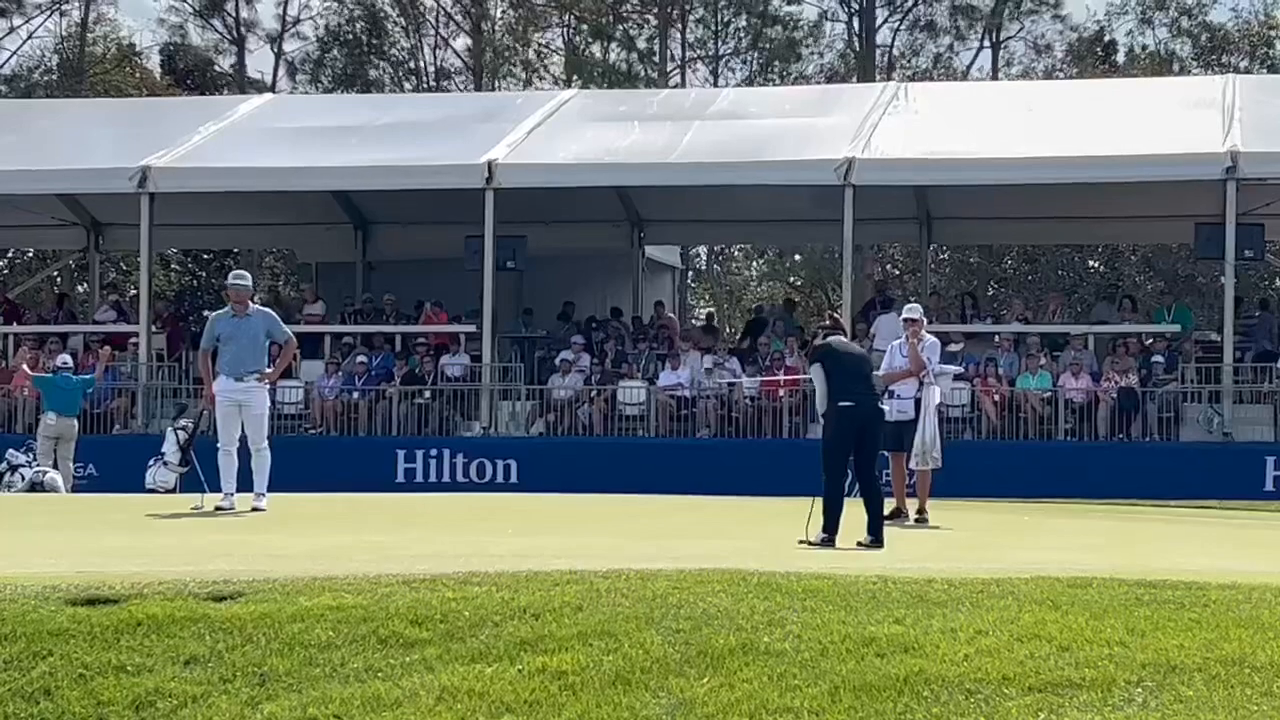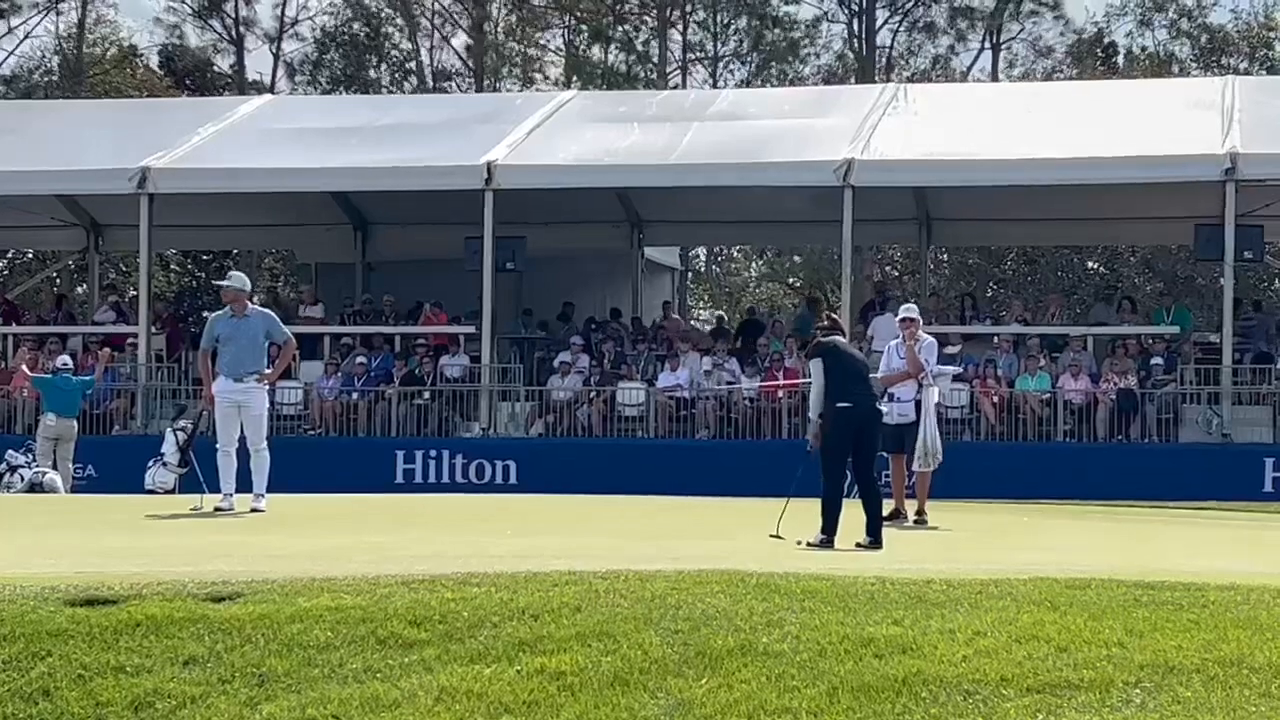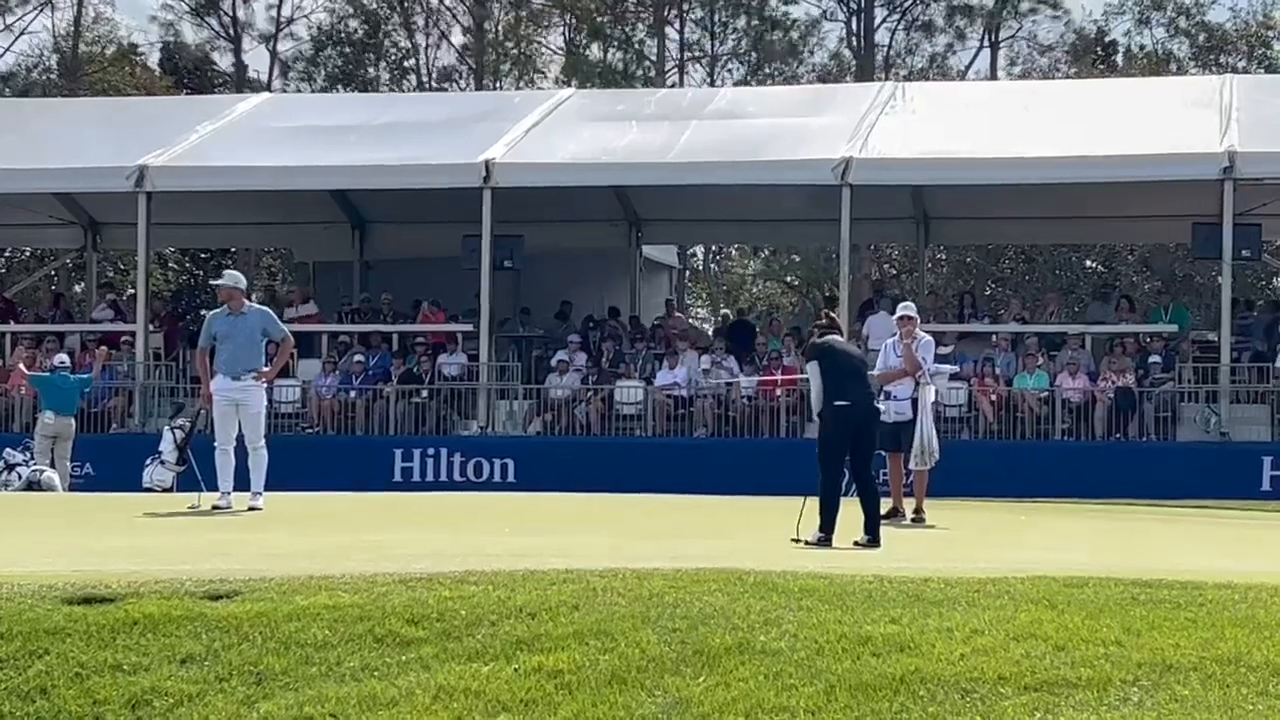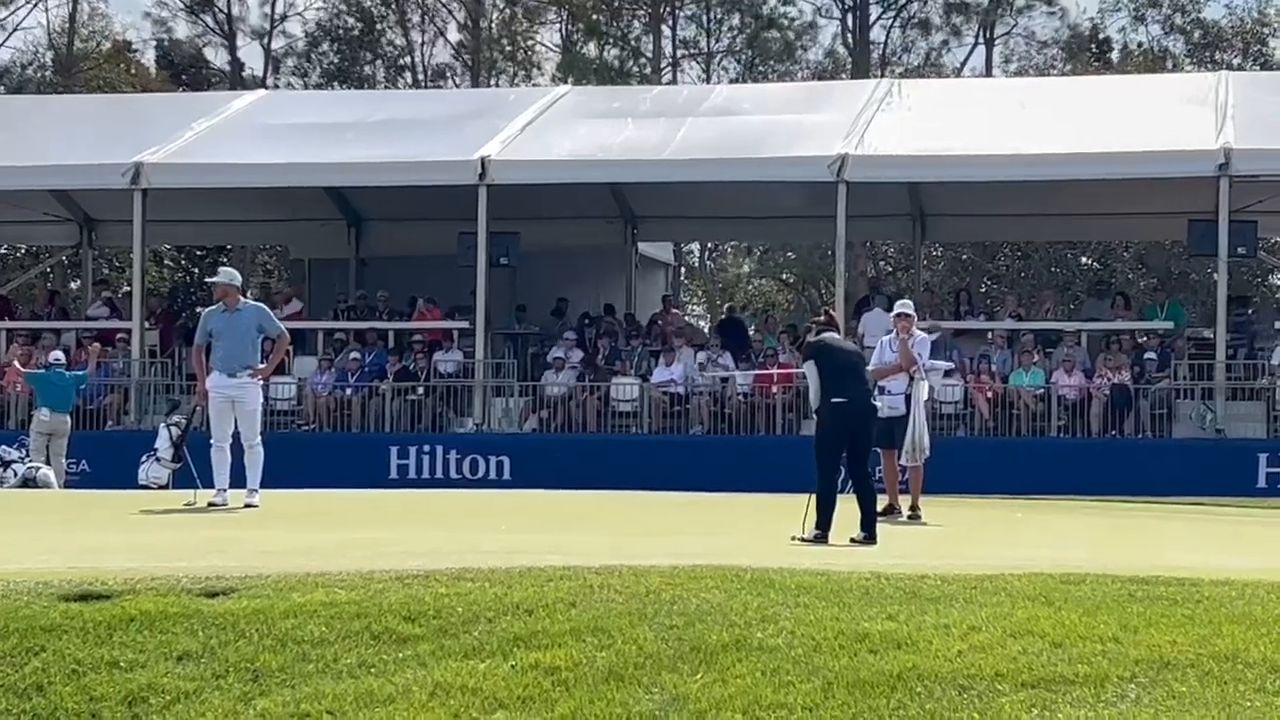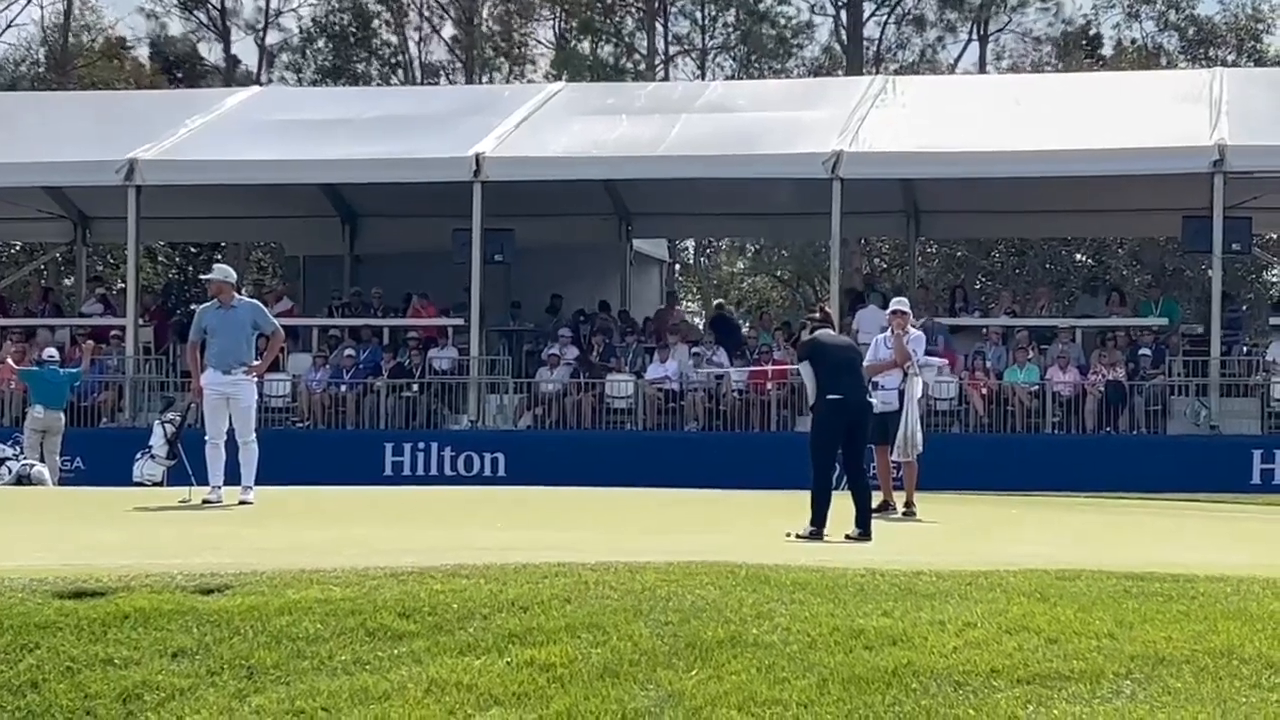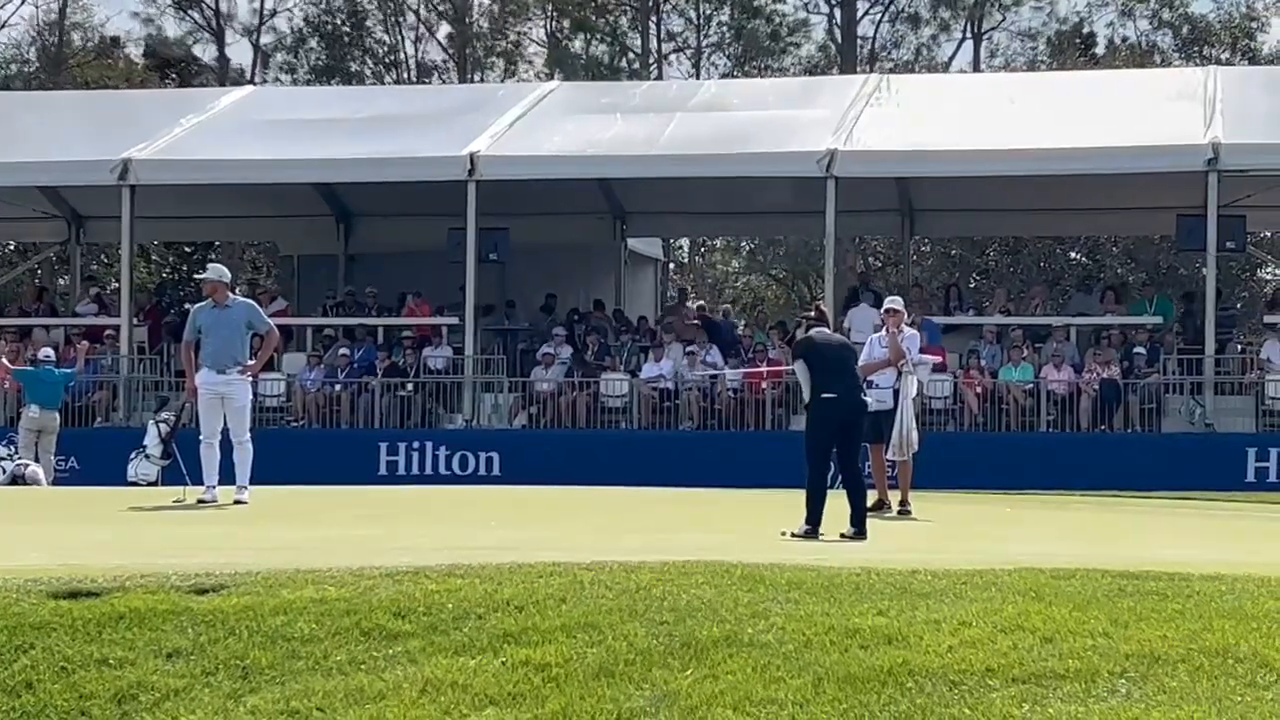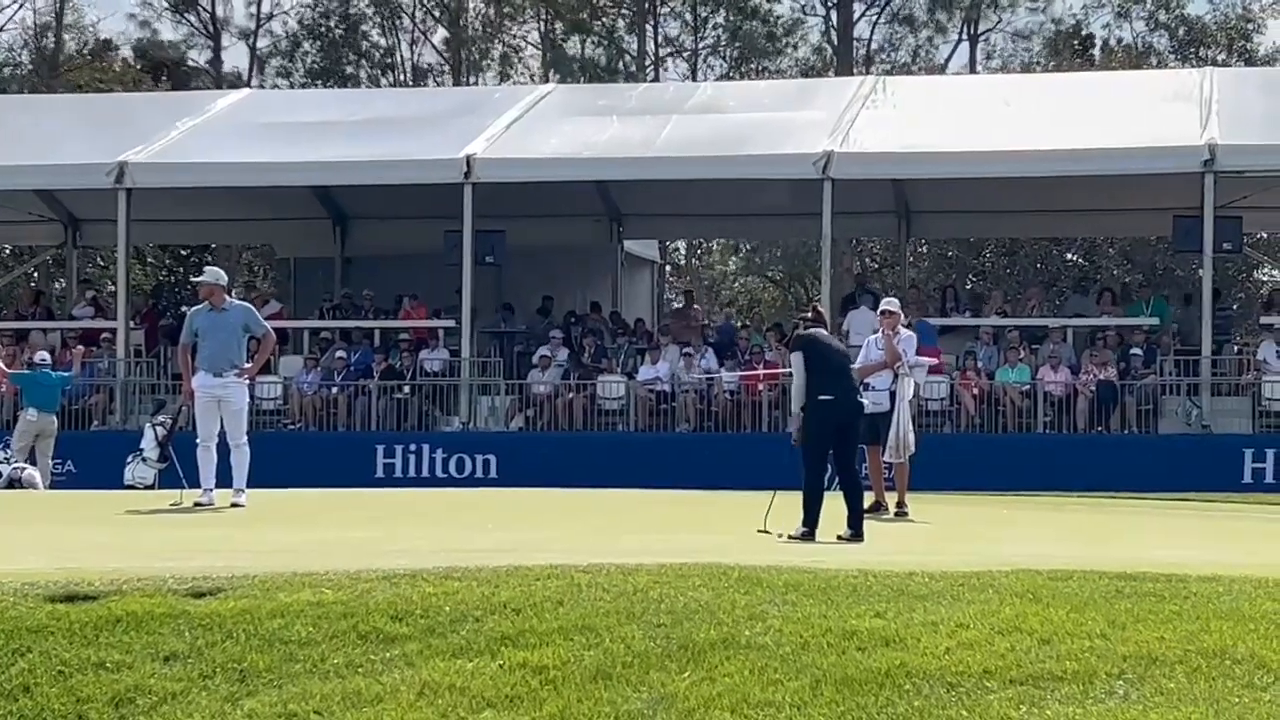
dt=0.4s
person 1, frame 1
left shoulder: (265, 316)
right shoulder: (216, 319)
left elbow: (290, 343)
right elbow: (205, 352)
left wrist: (275, 372)
right wrist: (208, 386)
left hip: (255, 386)
right hip: (225, 386)
left knee: (258, 444)
right knee: (226, 444)
left ankle: (260, 494)
right ankle: (228, 495)
person 1, frame 2
left shoulder: (264, 317)
right shoulder: (216, 320)
left elbow: (290, 344)
right elbow: (204, 353)
left wrist: (274, 373)
right wrist: (207, 387)
left hip: (253, 387)
right hip: (224, 387)
left knee: (257, 444)
right knee: (225, 445)
left ankle: (259, 495)
right ankle: (227, 495)
person 1, frame 3
left shoulder: (261, 314)
right shoulder: (214, 318)
left elbow: (287, 341)
right elbow: (202, 351)
left wrist: (272, 371)
right wrist: (205, 385)
left hip: (252, 384)
right hip: (222, 385)
left knee: (255, 442)
right knee: (223, 443)
left ankle: (257, 493)
right ankle: (225, 493)
person 1, frame 4
left shoulder: (257, 311)
right shoulder: (209, 315)
left elbow: (283, 338)
right elbow: (198, 348)
left wrist: (268, 368)
right wrist: (201, 382)
left hip: (247, 381)
right hip: (218, 382)
left knee: (251, 440)
right knee: (219, 440)
left ankle: (253, 491)
right ankle: (221, 491)
person 1, frame 5
left shoulder: (252, 308)
right shoulder: (204, 312)
left elbow: (278, 335)
right elbow: (193, 345)
left wrist: (263, 364)
right wrist: (196, 379)
left hip: (242, 378)
right hip: (212, 379)
left knee: (246, 437)
right knee: (214, 437)
left ankle: (247, 488)
right ankle: (215, 488)
person 1, frame 6
left shoulder: (246, 307)
right shoulder: (198, 311)
left elbow: (272, 334)
right elbow: (187, 345)
left wrist: (257, 365)
right wrist: (190, 378)
left hip: (237, 378)
right hip: (207, 378)
left knee: (240, 436)
right knee: (208, 437)
left ankle: (242, 487)
right ankle: (210, 487)
person 1, frame 7
left shoulder: (243, 310)
right shoulder: (195, 314)
left elbow: (269, 337)
right elbow: (184, 348)
left wrist: (254, 367)
right wrist: (187, 381)
left hip: (234, 381)
right hip: (203, 381)
left knee: (237, 439)
right knee: (205, 440)
left ankle: (239, 490)
right ankle: (207, 490)
person 2, frame 1
left shoulder: (819, 349)
right shoulder: (861, 351)
left elbow: (822, 393)
left wrist: (825, 421)
left hip: (843, 412)
right hip: (872, 410)
left knee: (834, 474)
right knee: (868, 473)
left ankle: (828, 534)
right ankle: (875, 534)
person 2, frame 2
left shoulder: (819, 346)
right shoulder: (857, 353)
left elbow: (818, 387)
left wrist: (814, 421)
left hip: (842, 412)
right hip: (870, 412)
left knee: (833, 475)
right knee: (866, 474)
left ankle: (827, 534)
right ankle: (874, 535)
person 2, frame 3
left shoulder: (816, 347)
right shoulder: (855, 351)
left elbow: (817, 390)
left wrist: (819, 418)
left hip: (839, 412)
right hip: (868, 410)
left knee: (831, 473)
right knee: (864, 472)
left ankle: (825, 533)
right ankle: (872, 534)
person 2, frame 4
left shoulder: (812, 346)
right shoulder: (853, 348)
left elbow: (815, 388)
left wrist: (818, 414)
left hip: (837, 409)
right hip: (865, 407)
left knee: (827, 470)
right knee: (860, 469)
left ankle: (821, 530)
right ankle: (868, 531)
person 2, frame 5
left shoulder: (807, 345)
right shoulder: (850, 343)
left elbow: (812, 387)
right elbow: (856, 377)
left wrist: (816, 411)
left hip: (831, 406)
right hip: (860, 404)
left knee: (822, 467)
right knee: (855, 466)
left ankle: (816, 527)
right ankle: (863, 527)
person 2, frame 6
left shoulder: (802, 344)
right shoulder: (845, 342)
left elbow: (807, 386)
right elbow: (850, 376)
left wrist: (811, 411)
left hip: (826, 404)
right hip: (855, 403)
left knee: (817, 466)
right knee: (851, 465)
left ankle: (811, 525)
right ankle: (858, 526)
person 2, frame 7
left shoulder: (801, 339)
right shoulder: (838, 345)
left elbow: (799, 381)
left wrist: (796, 415)
left hip: (823, 406)
right hip: (851, 404)
left knee: (814, 468)
right knee: (847, 467)
left ankle: (808, 528)
right ankle: (855, 528)
person 3, frame 1
left shoulder: (932, 343)
right shoulder: (895, 346)
left elbow: (920, 368)
right elbow: (885, 377)
left wrist: (913, 342)
right wrist: (908, 372)
left hip: (917, 408)
right hip: (893, 408)
right knee: (896, 457)
left ankle: (922, 509)
right ankle: (900, 507)
person 3, frame 2
left shoulder: (929, 343)
right shoulder: (891, 347)
left elbow: (918, 370)
right elbow: (883, 379)
left wrist: (910, 344)
right wrist: (907, 374)
left hip: (917, 409)
right hip: (893, 410)
right knee: (895, 458)
left ankle: (921, 510)
right ankle: (899, 508)
person 3, frame 3
left shoulder: (926, 342)
right shoulder: (888, 345)
left elbow: (915, 369)
right elbow: (879, 377)
left wrist: (907, 342)
right wrist: (904, 372)
left hip: (913, 407)
right hip: (889, 408)
right knee: (893, 457)
left ankle: (919, 508)
right ankle: (897, 506)
person 3, frame 4
left shoulder: (922, 339)
right shoulder: (884, 342)
left elbow: (911, 364)
right elbow: (874, 372)
left wrist: (903, 337)
right wrist: (899, 367)
left hip: (908, 404)
right hip: (884, 404)
right knee: (887, 454)
left ankle: (915, 505)
right ankle: (893, 503)
person 3, frame 5
left shoulder: (917, 337)
right shoulder: (879, 339)
left elbow: (905, 360)
right elbow: (868, 369)
left wrist: (898, 334)
right wrist: (893, 363)
left hip: (901, 400)
right hip: (878, 400)
right knee: (880, 450)
left ankle: (910, 502)
right ankle: (888, 500)
person 3, frame 6
left shoulder: (911, 335)
right shoulder: (874, 339)
left elbow: (899, 358)
right elbow: (862, 369)
left wrist: (893, 332)
right wrist: (886, 361)
left hip: (896, 399)
right hip: (873, 399)
right knee: (875, 449)
left ankle: (904, 500)
right ankle: (882, 499)
person 3, frame 7
left shoulder: (908, 337)
right shoulder: (871, 341)
left elbow: (896, 361)
right elbow: (859, 371)
left wrist: (888, 335)
right wrist: (883, 364)
left hip: (892, 400)
right hip: (869, 401)
right knee: (872, 452)
left ankle: (901, 502)
right ankle: (879, 501)
